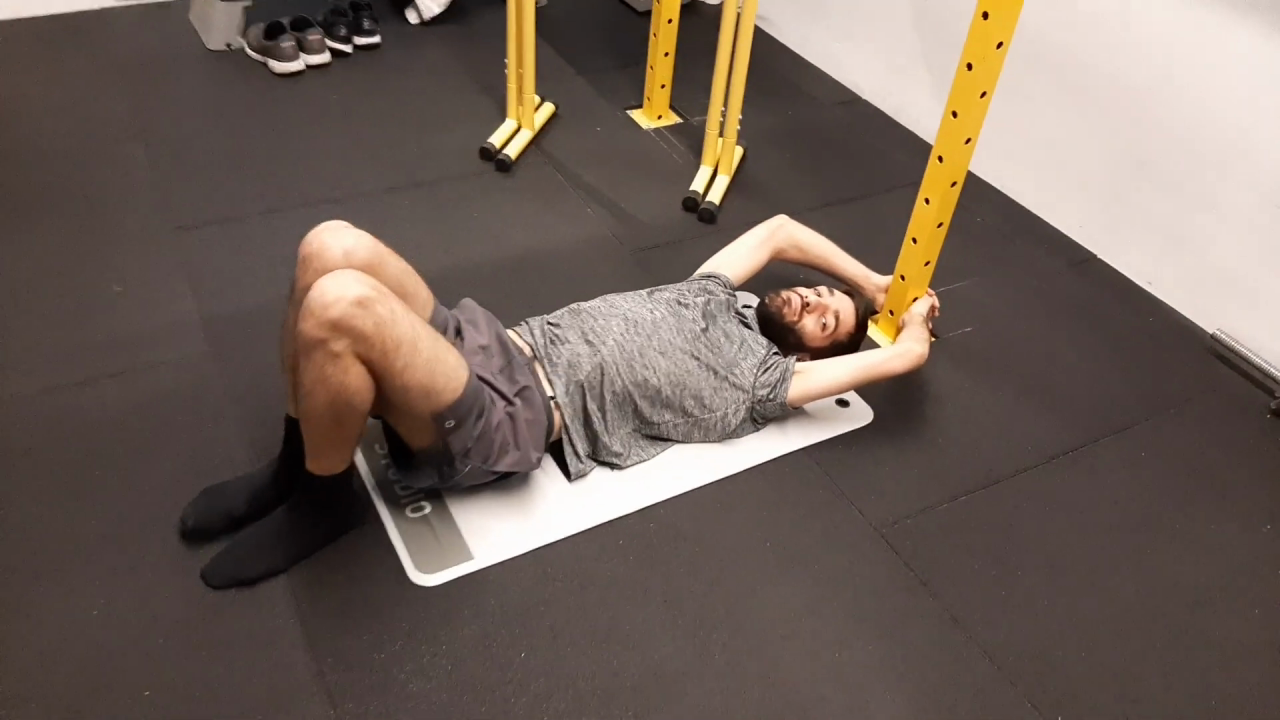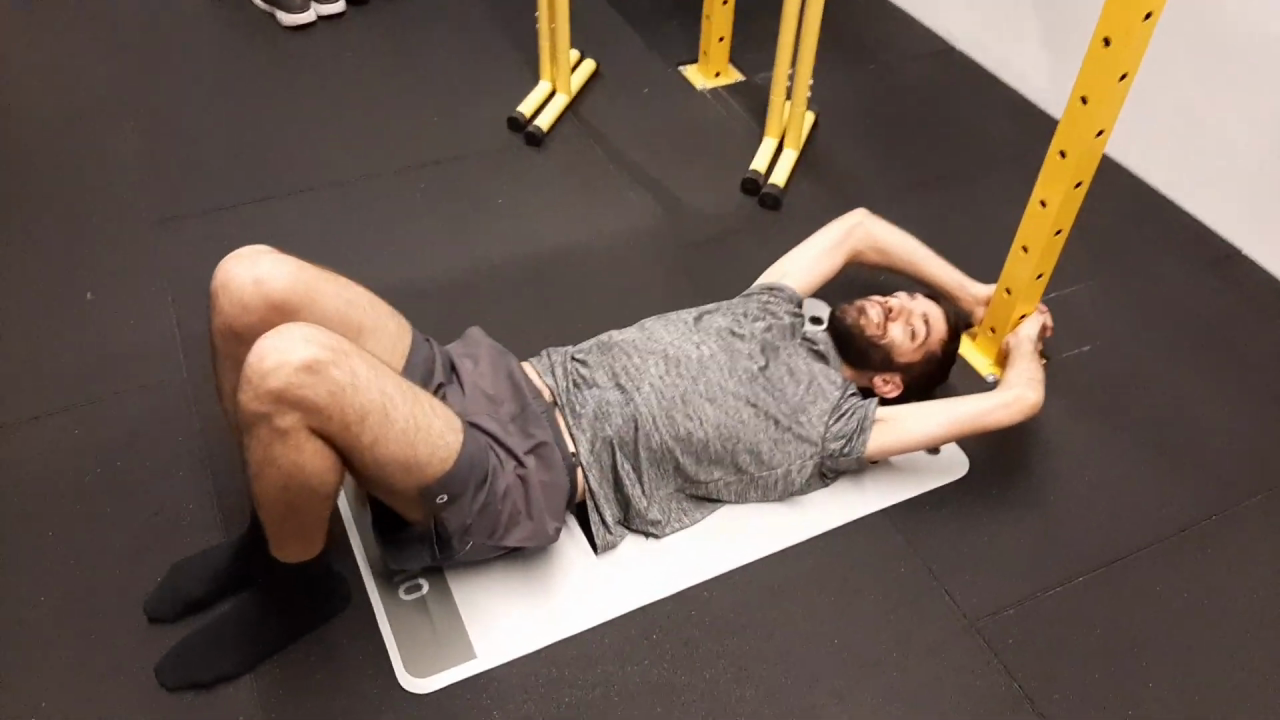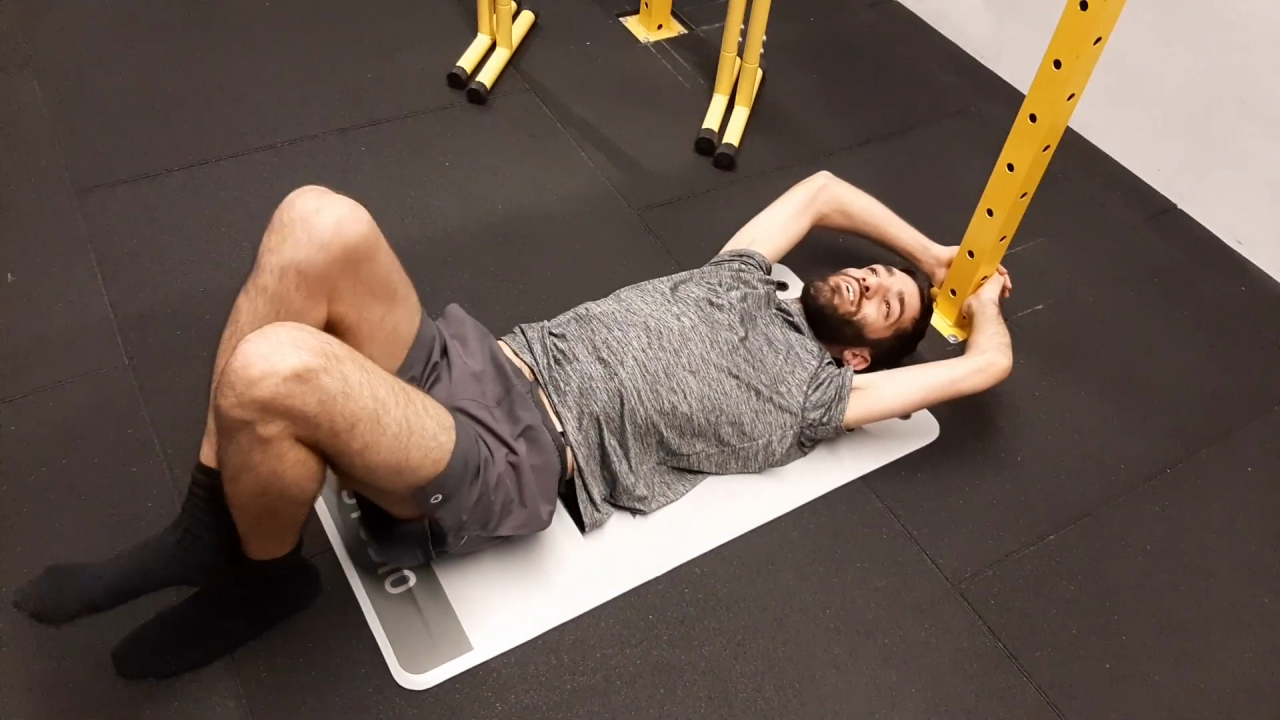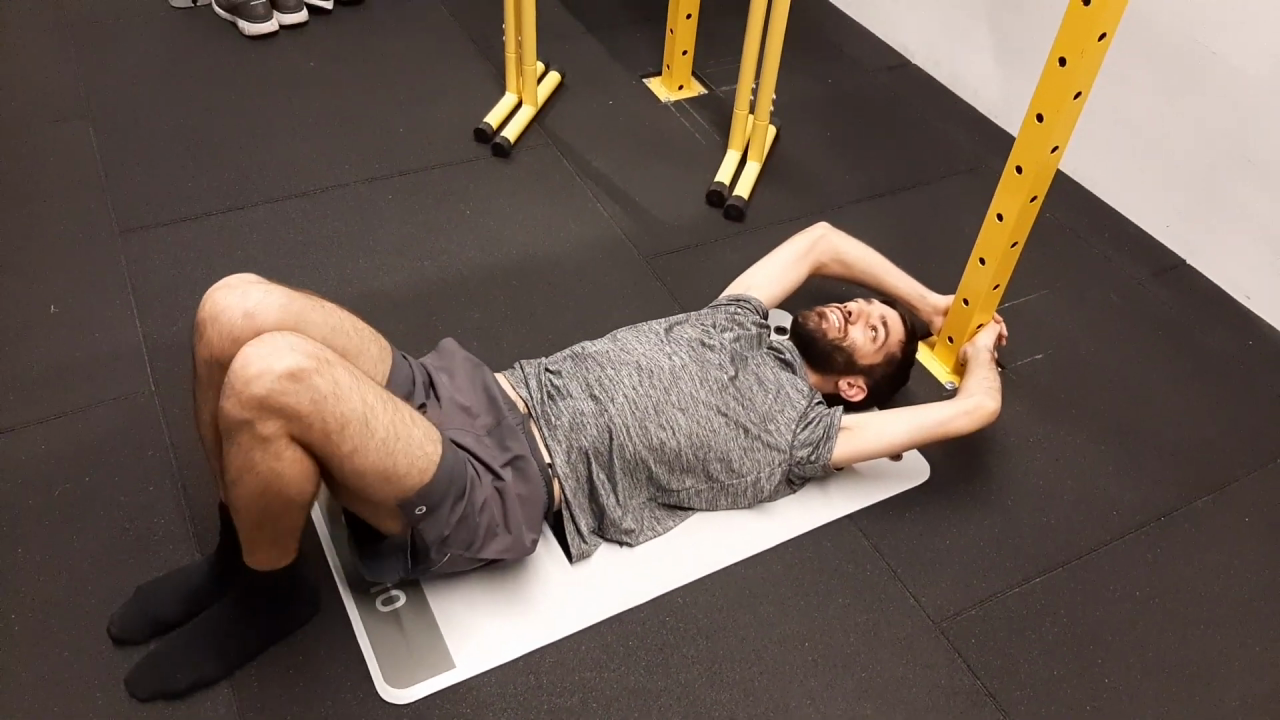
dt=1s
person 1, frame 1
left shoulder: (764, 383)
right shoulder: (714, 300)
left elbow: (905, 355)
right elbow: (780, 230)
right wrist: (877, 282)
left hip: (503, 422)
right hip: (493, 346)
left knee: (341, 305)
right knee: (333, 249)
left ankle: (322, 499)
right ankle: (295, 466)
person 1, frame 2
left shoulder: (840, 425)
right shoulder: (773, 315)
left elbow: (1013, 400)
right elbow: (858, 225)
right wrist: (974, 291)
left hip: (523, 475)
right hip: (504, 382)
left knee: (288, 370)
right knee: (251, 286)
left ankle: (293, 586)
right ankle: (269, 537)
person 1, frame 3
left shoulder: (815, 397)
right shoulder: (744, 284)
left elbow: (981, 365)
right elbow: (821, 188)
right wrist: (933, 251)
left hip: (507, 467)
right hip: (479, 368)
left knee: (274, 374)
right knee: (323, 226)
left ankle: (265, 579)
right ankle: (207, 526)
person 1, frame 4
left shoulder: (805, 434)
right shoulder: (740, 327)
left elbow: (972, 408)
right elbow: (820, 239)
right wrist: (932, 299)
left hip: (495, 492)
right hip: (473, 396)
left knee: (273, 376)
right knee: (239, 313)
left ankle: (266, 592)
right ankle: (238, 552)
